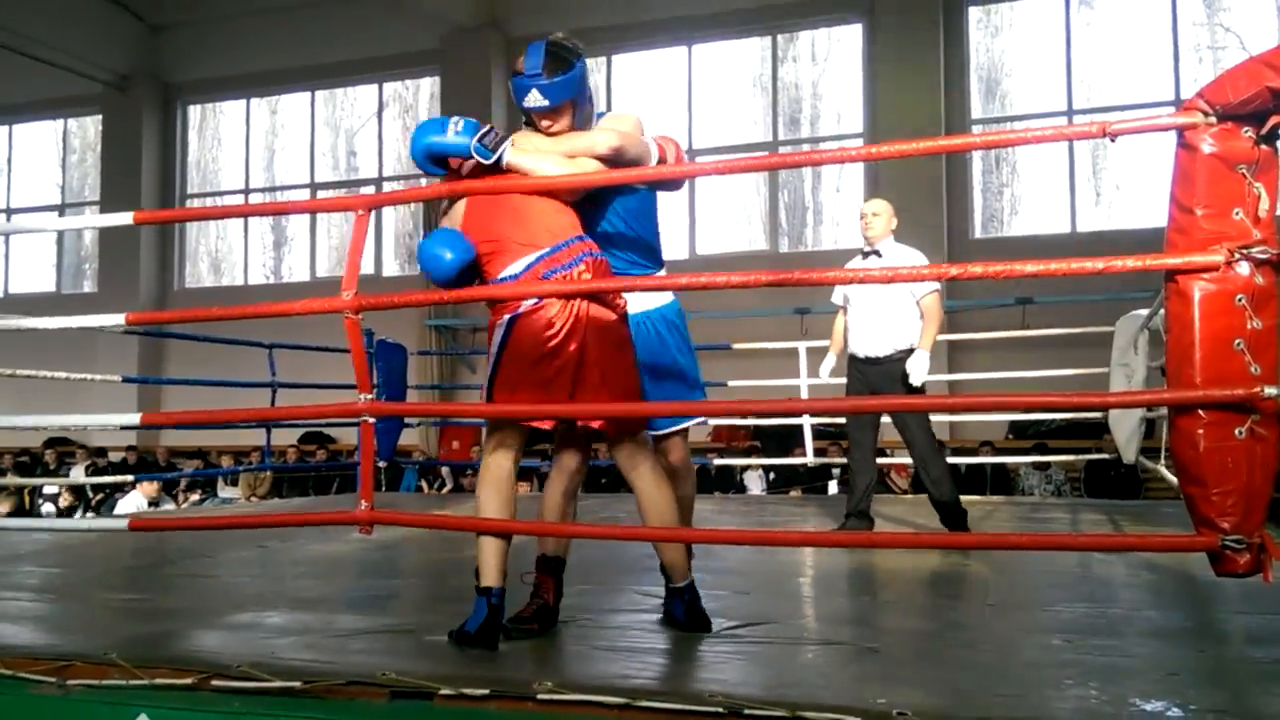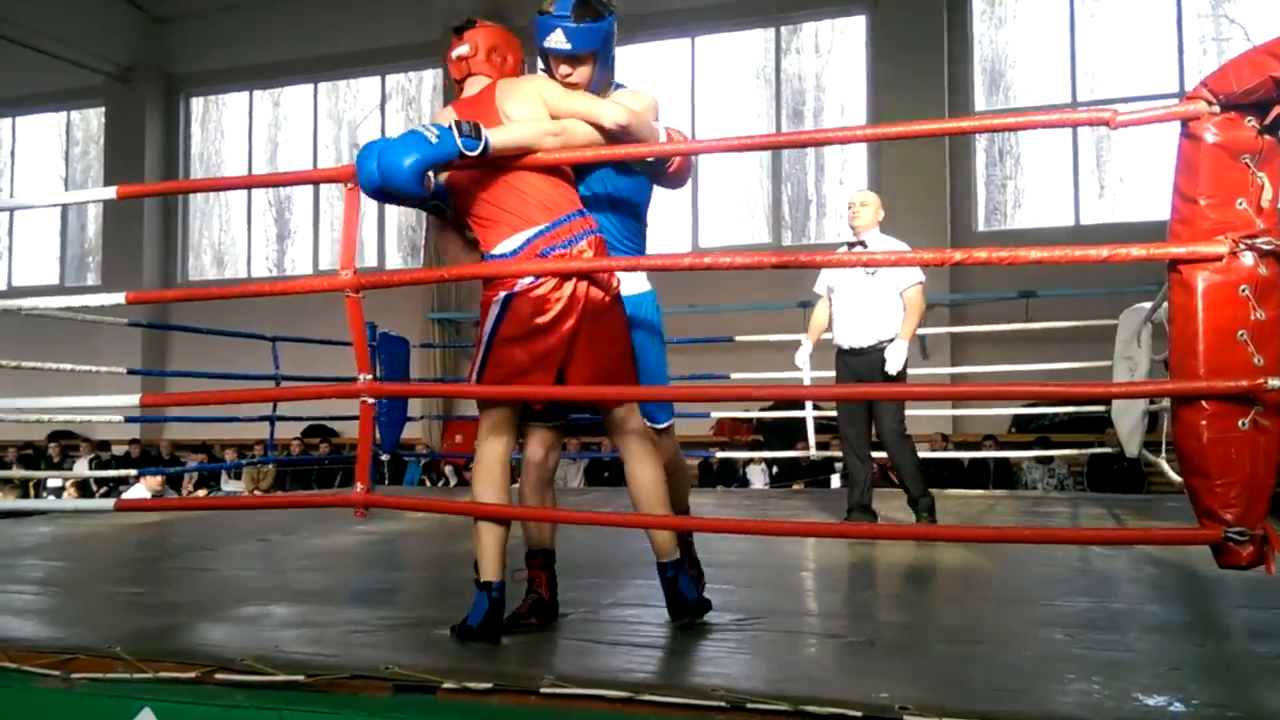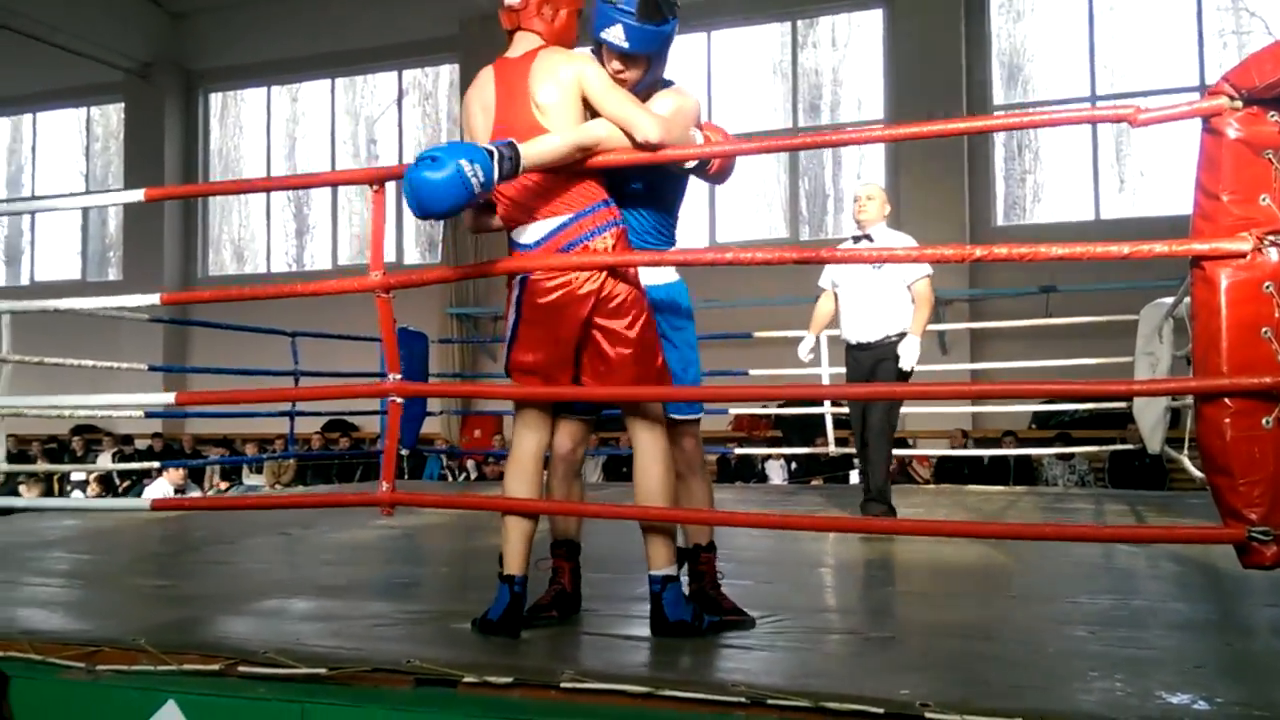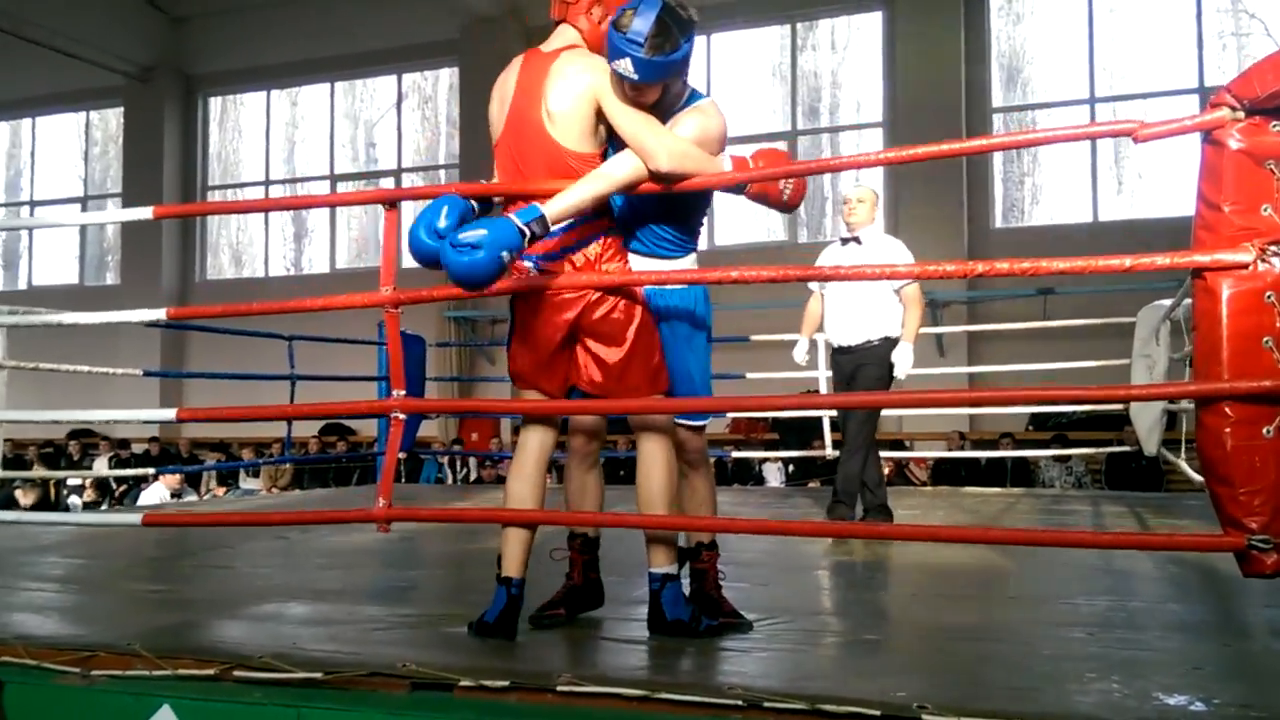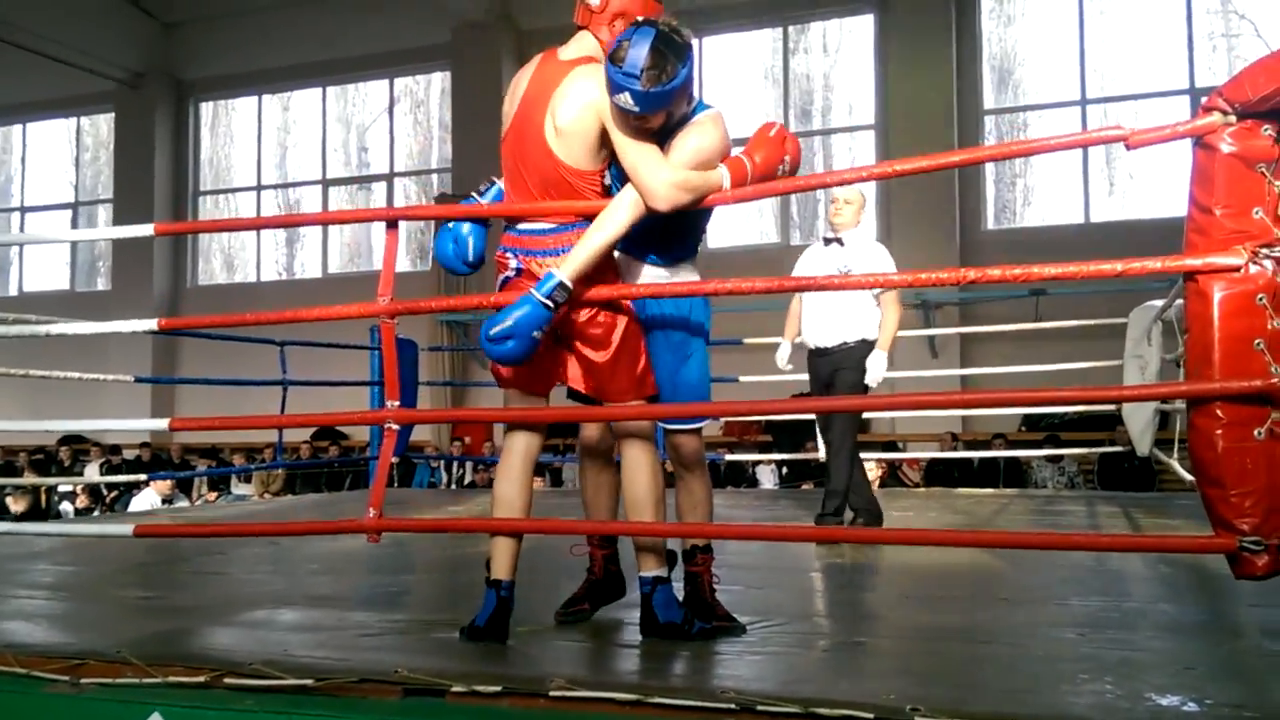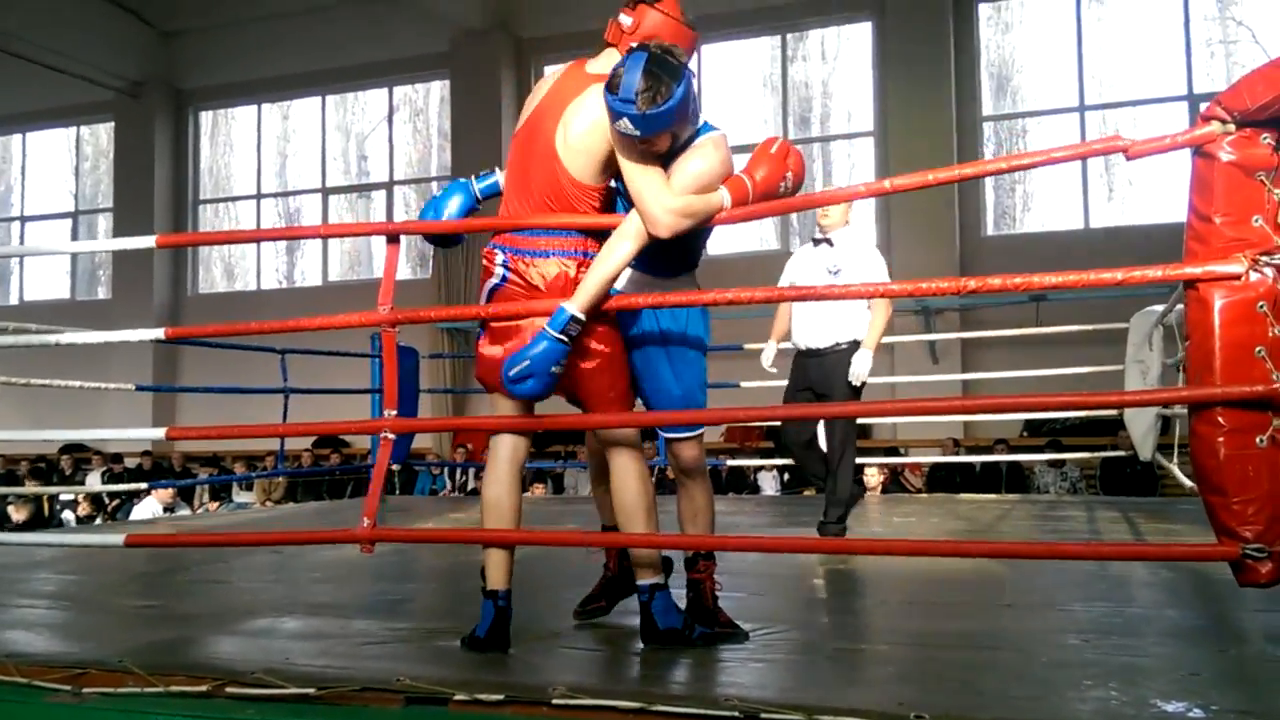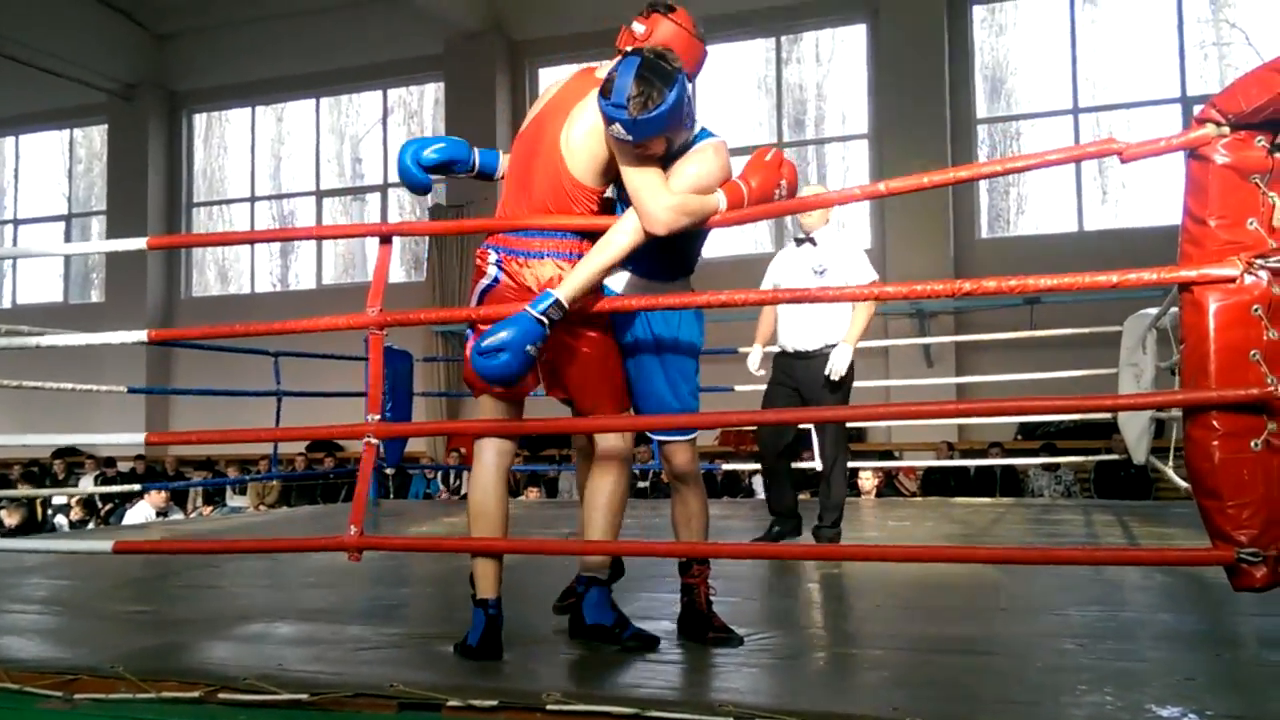
dt=0.2s
person 1, frame 1
left shoulder: (449, 220)
right shoulder: (521, 151)
left hip: (526, 308)
right hip: (591, 288)
left knee: (500, 451)
right knee: (633, 448)
left ankle: (486, 608)
right ankle: (684, 596)
person 1, frame 2
left shoulder: (434, 135)
right shoulder: (529, 88)
left elbow: (452, 252)
right elbow: (612, 120)
right wrist: (664, 145)
left hip: (520, 283)
right hip: (586, 265)
left knee: (495, 434)
right knee: (628, 426)
left ankle: (488, 601)
right ankle: (677, 580)
person 1, frame 3
left shoulder: (478, 92)
right shoulder: (571, 65)
left elbow: (479, 215)
right elbow: (649, 133)
left hip: (539, 270)
right hip: (605, 255)
left knee: (531, 426)
right knee: (647, 421)
left ankle: (511, 592)
right ankle: (667, 592)
person 1, frame 4
left shoulder: (507, 78)
right shoulder: (592, 70)
left elbow: (511, 175)
left hip: (532, 272)
right hip: (596, 267)
left knee: (537, 430)
right knee: (652, 426)
left ankle: (507, 595)
right ankle: (666, 593)
person 1, frame 5
left shoulder: (524, 76)
right shoulder: (603, 88)
right elbow: (661, 192)
right wrist: (745, 168)
left hip: (520, 270)
right hip: (583, 273)
left knee: (522, 433)
right knee: (634, 431)
left ankle: (497, 598)
right ankle: (657, 597)
person 1, frame 6
left shoulder: (551, 82)
right shoulder: (615, 108)
right elbow: (663, 217)
right wrist: (746, 186)
left hip: (507, 273)
right hip: (572, 280)
left knee: (508, 437)
right knee: (621, 440)
left ankle: (494, 609)
right ankle: (656, 603)
person 1, frame 7
left shoulder: (563, 86)
right shoulder: (618, 108)
right elbow: (658, 216)
right wrist: (740, 192)
left hip: (500, 274)
right hip: (562, 284)
left knee: (493, 443)
right knee: (611, 442)
left ankle: (485, 617)
right ankle: (594, 595)
person 2, frame 1
left shoulder: (624, 133)
right shoulder: (532, 156)
left elbow: (576, 166)
left hip: (651, 314)
left knee: (673, 453)
right knee: (570, 453)
right ankle: (545, 592)
person 2, frame 2
left shoulder: (636, 106)
left hip: (624, 301)
left knee: (660, 446)
right knee: (538, 451)
left ankle: (681, 551)
right ankle: (540, 588)
person 2, frame 3
left shoulder: (678, 106)
left hip: (652, 293)
left knee: (683, 441)
right knee: (566, 443)
left ankle: (704, 583)
right ankle: (565, 581)
person 2, frame 4
left shoulder: (704, 120)
left elbow: (629, 172)
left hip: (670, 296)
left knee: (689, 442)
right knee: (582, 432)
left ankle: (705, 584)
right ankle: (582, 576)
person 2, frame 5
left shoulder: (706, 132)
right shoulder: (621, 115)
left hip: (669, 299)
left knee: (686, 446)
right knee: (592, 436)
left ankle: (699, 588)
right ankle: (602, 569)
person 2, frame 6
left shoulder: (708, 153)
right shoulder: (628, 131)
left elbow: (643, 230)
left hip: (667, 311)
right hip: (607, 299)
left knee: (686, 454)
right knee: (600, 441)
left ankle: (702, 594)
right ankle: (617, 564)
person 2, frame 7
left shoulder: (706, 159)
left elbow: (633, 232)
left hip: (661, 318)
right hip: (603, 300)
left knee: (680, 461)
right knee: (589, 439)
left ankle: (696, 602)
person 3, frame 1
left shoulder: (910, 260)
right shoulder: (851, 268)
left elbow: (932, 310)
right elbow: (843, 316)
left wrist: (922, 352)
right wrist: (833, 354)
left hip: (899, 365)
right hip: (860, 367)
left knee: (920, 440)
right knee: (859, 443)
left ankle: (952, 513)
right ankle: (857, 517)
person 3, frame 2
left shoulder: (896, 251)
left elbow: (915, 302)
right elbow: (824, 305)
left wrist: (902, 342)
right wrist: (809, 342)
left hip: (882, 357)
right hip: (847, 357)
left knee: (891, 430)
right knee: (852, 437)
left ankle: (921, 501)
right ankle: (859, 510)
person 3, frame 3
left shoulder: (902, 245)
right shoulder: (841, 252)
left elbow: (924, 296)
right elbow: (828, 299)
left wrist: (913, 337)
right wrist: (812, 335)
left hip: (891, 350)
right hip: (855, 352)
left knee: (879, 426)
right knee: (861, 432)
left ankle: (877, 503)
right ankle: (877, 507)
person 3, frame 4
left shoulder: (890, 249)
right shoulder: (829, 254)
left elbow: (913, 300)
right elbow: (817, 299)
left wrist: (906, 344)
right wrist: (805, 338)
left hip: (876, 353)
right hip: (841, 355)
left knee: (858, 431)
right knee: (854, 433)
left ankle: (842, 507)
right ankle: (876, 509)
person 3, frame 5
left shoulder: (871, 252)
right shoulder: (811, 254)
left elbow: (891, 305)
right elbow: (798, 300)
left wrist: (881, 352)
right wrist: (787, 342)
left hip: (853, 355)
right hip: (818, 357)
left knee: (841, 436)
right knee: (833, 437)
left ankle: (832, 514)
right ankle: (866, 509)
person 3, frame 6
left shoulder: (862, 251)
right shoulder: (801, 255)
left elbow: (882, 305)
right elbow: (787, 302)
left wrist: (867, 350)
right wrist: (773, 342)
left hip: (843, 357)
right hip: (805, 359)
left knee: (839, 441)
right knee: (794, 435)
left ankle: (834, 520)
right ankle: (846, 492)
person 3, frame 7
left shoulder: (845, 251)
right shoulder: (783, 257)
left elbow: (866, 302)
right elbow: (770, 304)
left wrist: (847, 345)
right wrist: (758, 346)
left hip: (827, 360)
right hip: (788, 361)
left knee: (831, 446)
right knee: (771, 437)
left ankle: (828, 525)
right ankle: (784, 518)
